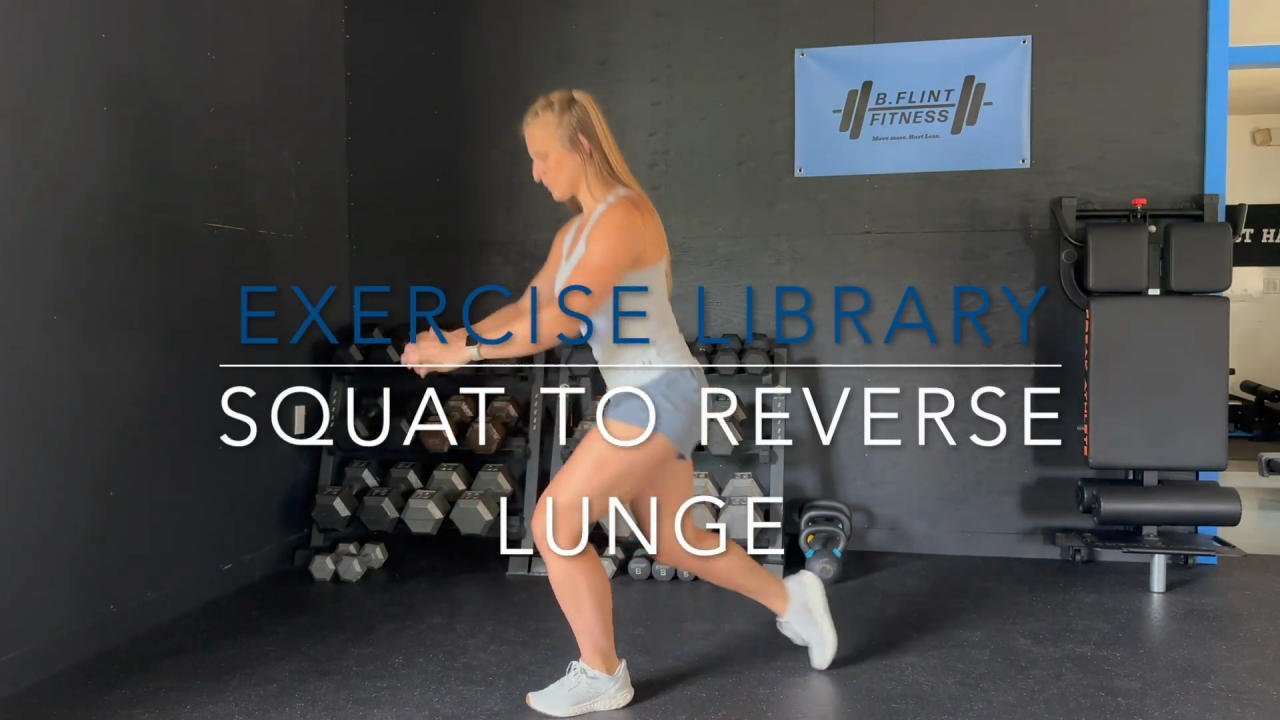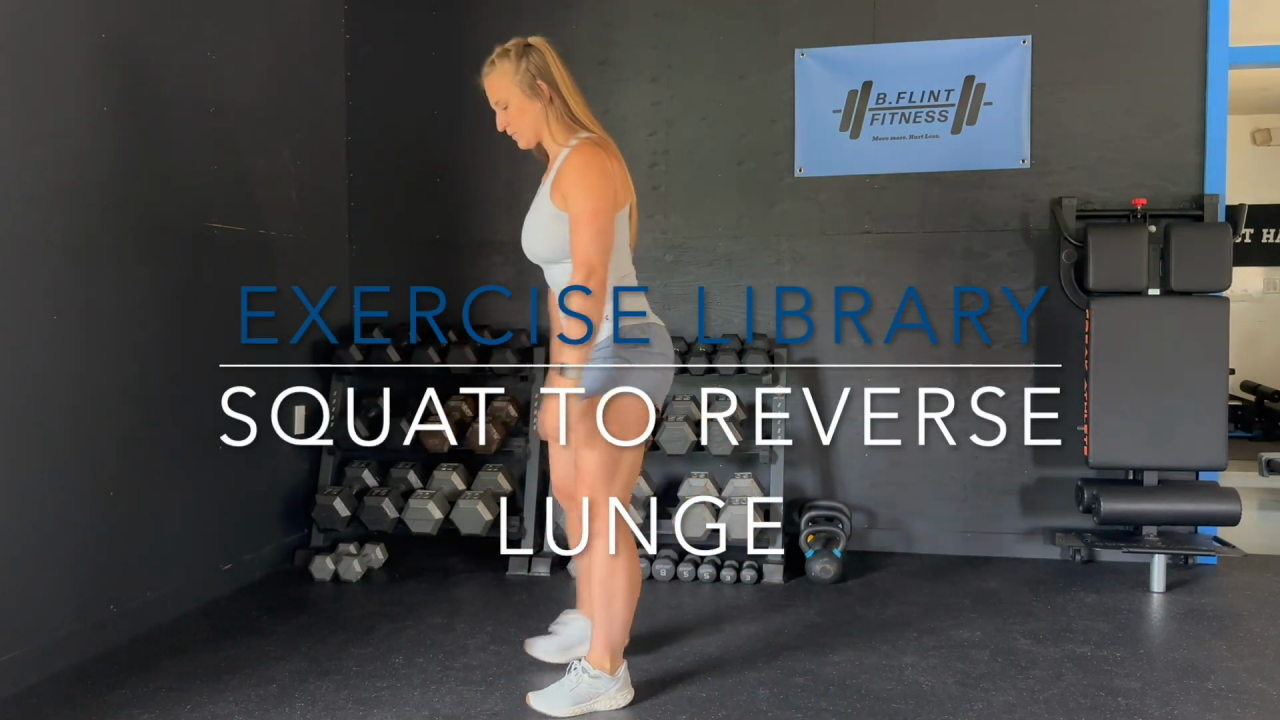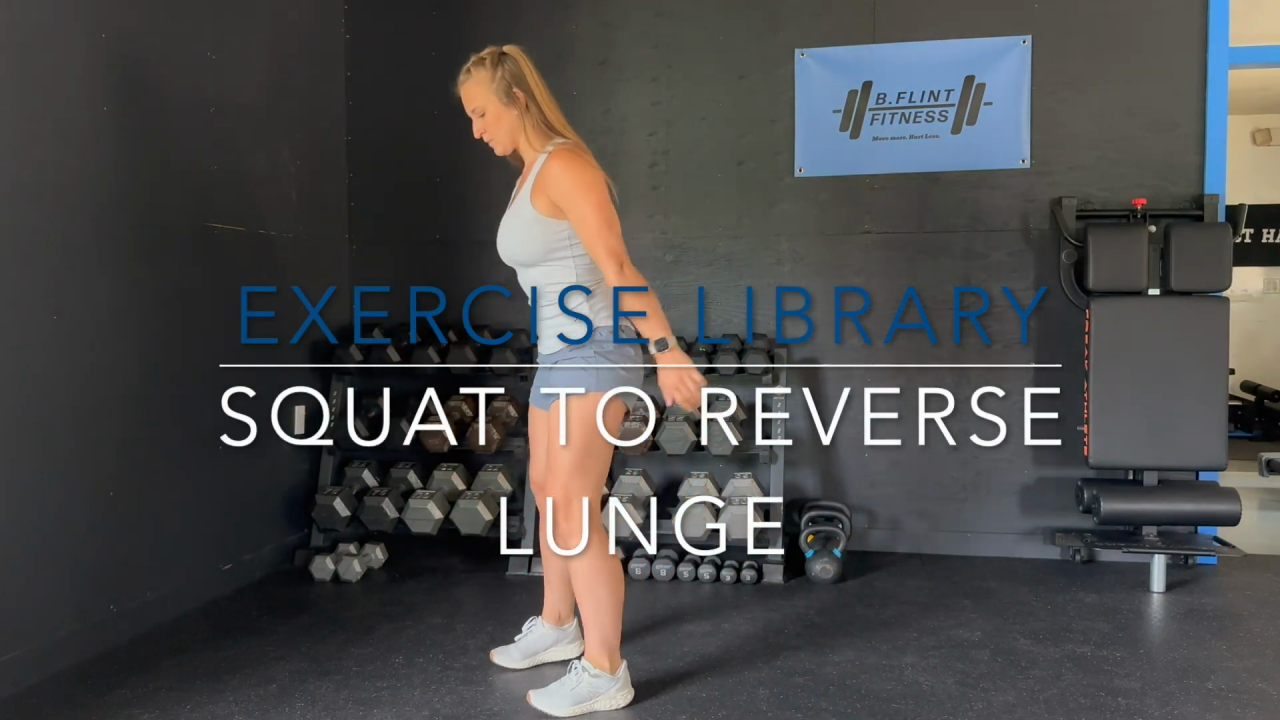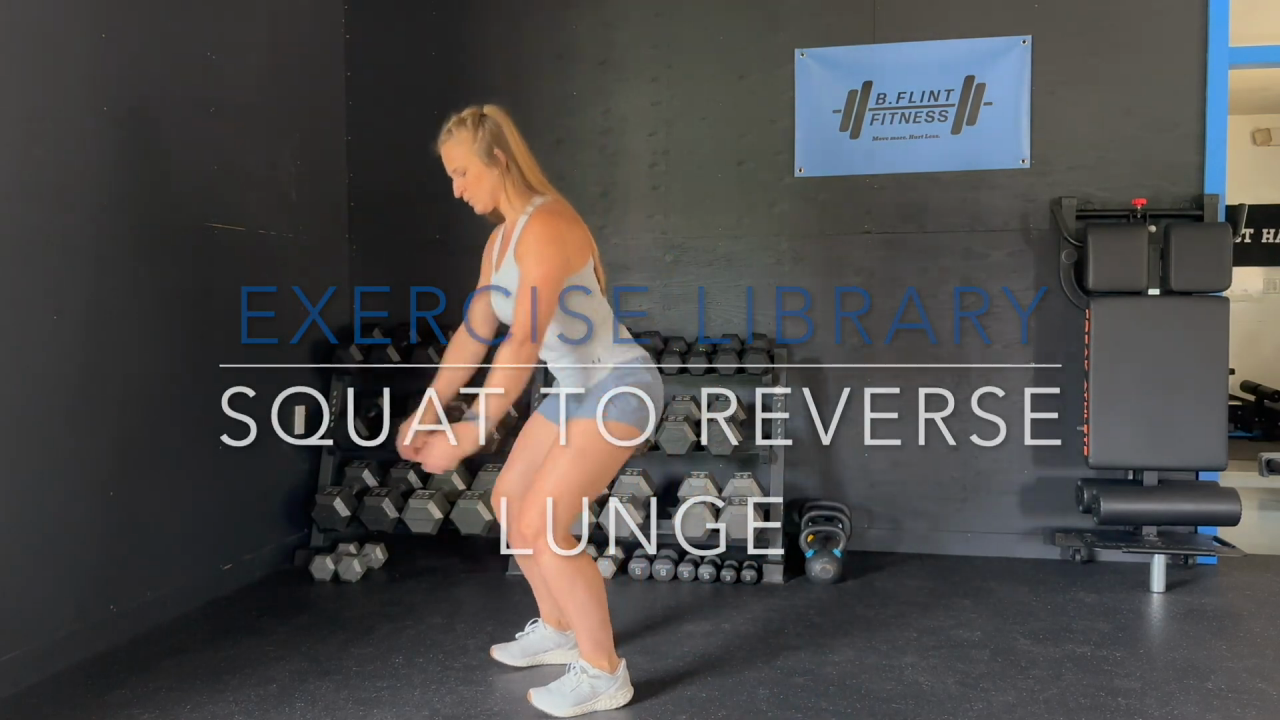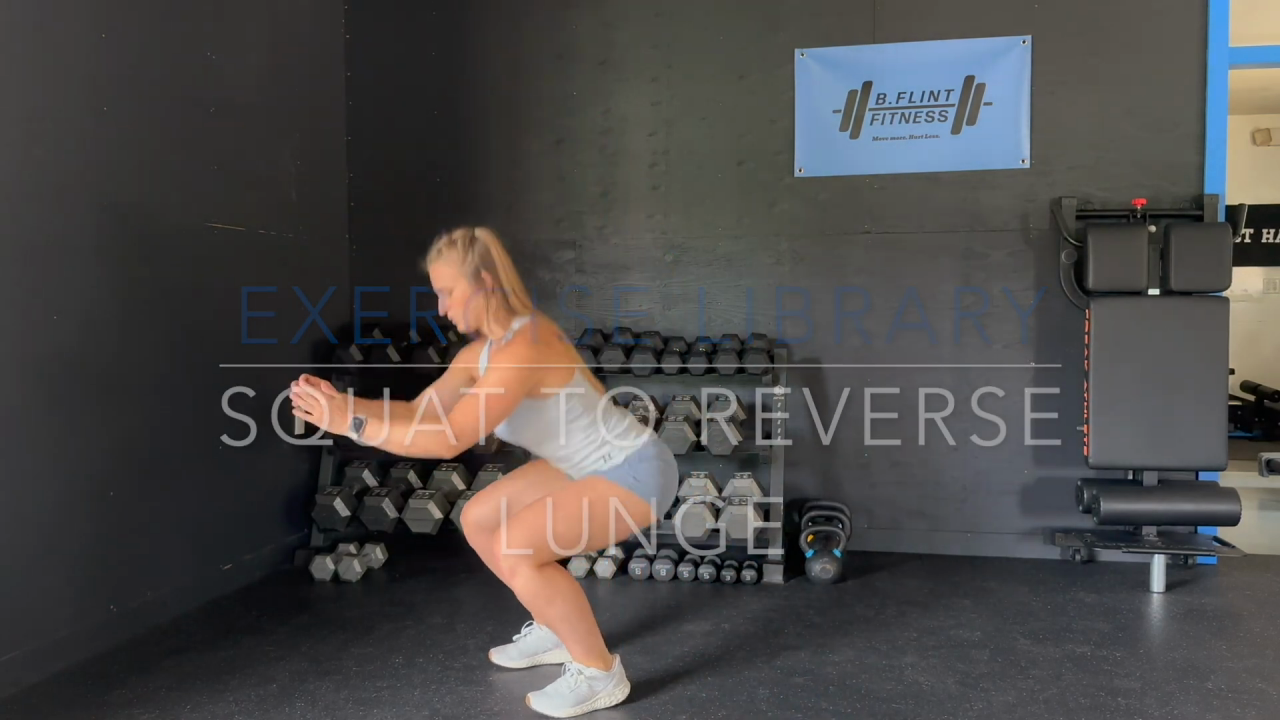
dt=0.3s
person 1, frame 1
left shoulder: (620, 218)
right shoulder: (578, 228)
left elbow: (558, 323)
right elbow: (526, 309)
left wrist: (461, 351)
right wrist: (461, 340)
left hip: (661, 399)
right hip: (645, 398)
left knee: (553, 524)
right knee: (673, 543)
right ankle: (790, 597)
person 1, frame 2
left shoulder: (587, 159)
right shoulder: (557, 169)
left elbow: (595, 279)
left wrist: (564, 380)
right wrist: (562, 372)
left hip: (619, 357)
right hip: (592, 356)
left knee: (597, 513)
right knee: (571, 495)
right ankle: (591, 619)
person 1, frame 3
left shoulder: (566, 165)
right shoulder: (532, 174)
left elbow: (618, 267)
left wrist: (668, 352)
left hip: (592, 356)
right hip: (561, 356)
left knee: (572, 514)
right knee: (547, 496)
right ankle: (557, 625)
person 1, frame 4
left shoulder: (546, 228)
right shoulder: (503, 242)
left elbow: (524, 344)
right elbow: (473, 332)
left wrist: (469, 431)
right wrist: (427, 410)
left hip: (618, 391)
right hip: (580, 389)
left knee: (540, 527)
right knee: (509, 501)
right ankle: (559, 631)
person 1, frame 5
left shoulder: (524, 349)
right shoulder: (480, 353)
left elbow: (452, 438)
right elbow: (419, 415)
left wrist: (353, 424)
right wrist: (344, 405)
left hip: (635, 473)
right hip: (593, 467)
left knee: (517, 548)
right knee: (479, 520)
left ankle: (598, 671)
right ankle: (557, 628)
